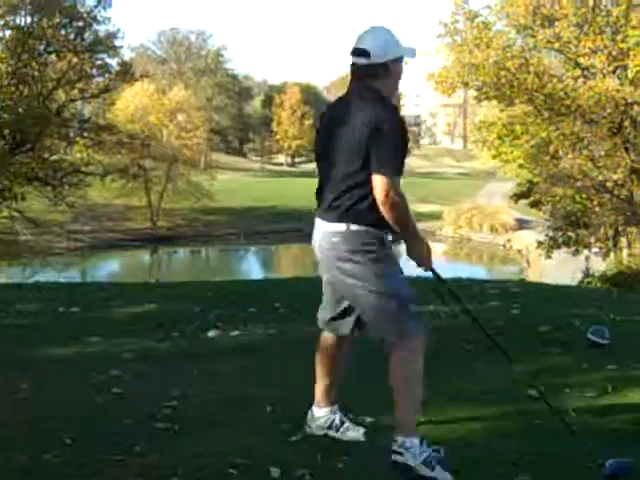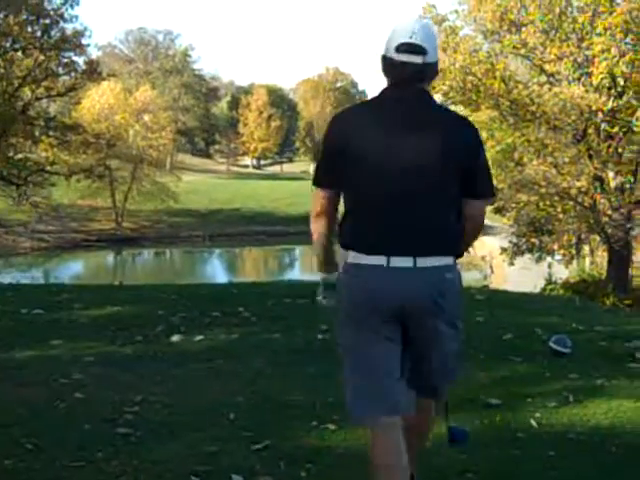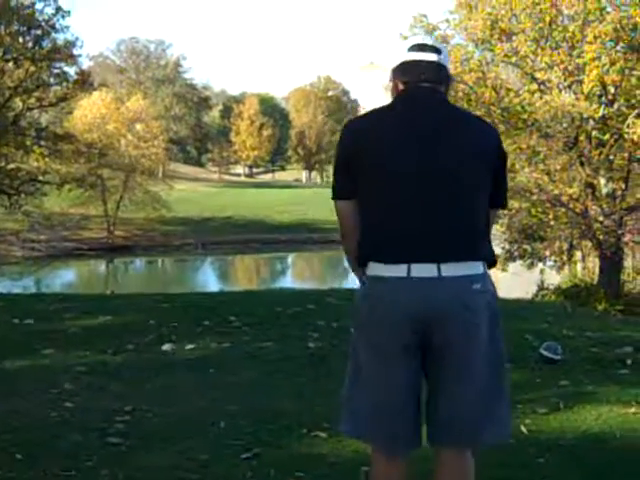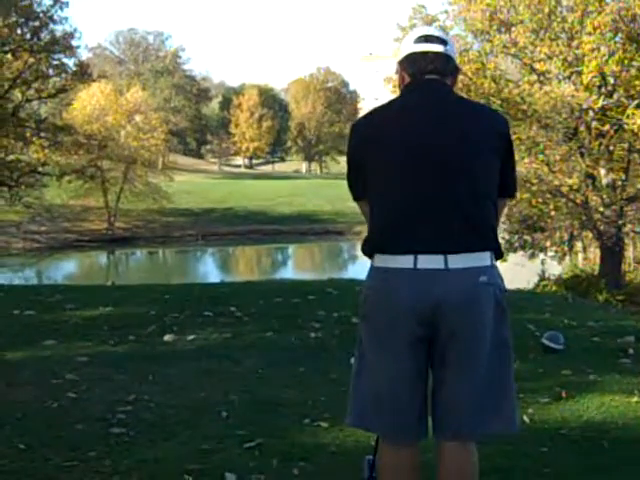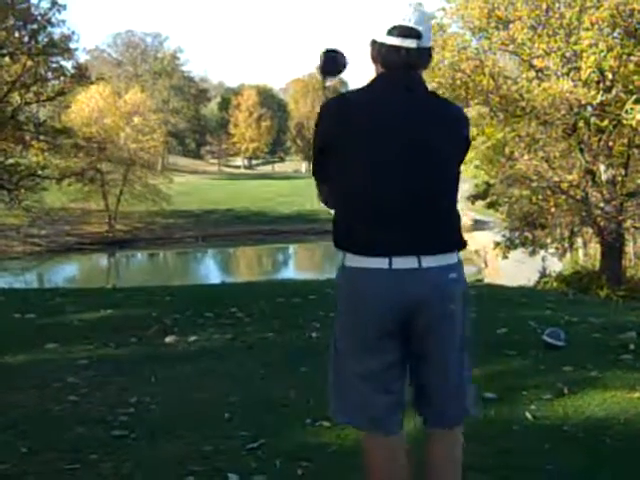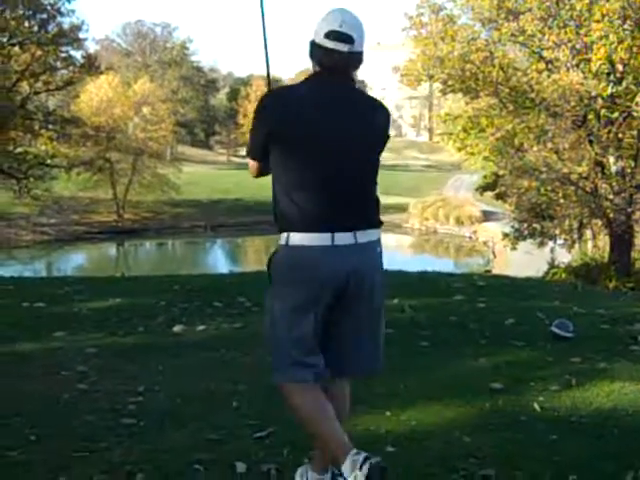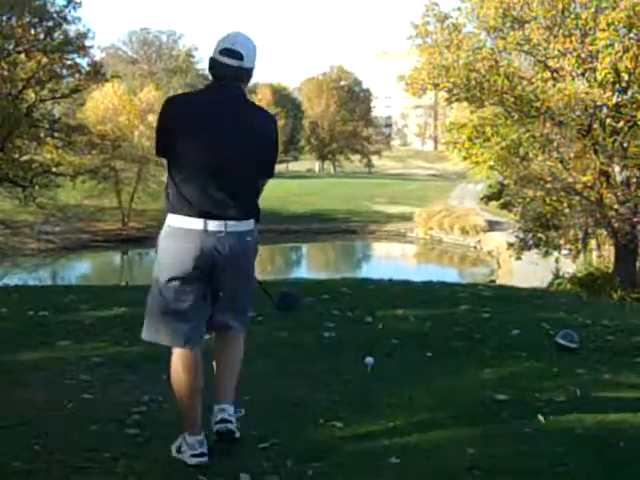
dt=0.7s
person 1, frame 1
left shoulder: (333, 112)
right shoulder: (386, 118)
right elbow: (385, 191)
right wrist: (413, 239)
left hip: (328, 232)
right hip: (361, 242)
left knee: (337, 326)
right knee: (407, 337)
left ankle: (323, 412)
person 1, frame 2
left shoulder: (347, 123)
right shoulder: (460, 131)
left elbow: (322, 210)
right elbow: (474, 217)
left wrist: (327, 268)
left hip: (365, 276)
right hip: (434, 276)
left knee: (382, 412)
right knee: (425, 391)
person 1, frame 3
left shoulder: (359, 131)
right shoulder: (483, 134)
left elbow: (350, 228)
right elbow: (487, 220)
left hip: (388, 289)
right hip: (464, 288)
left knee: (389, 441)
right knee: (456, 441)
person 1, frame 4
left shoulder: (367, 128)
right shoulder: (491, 124)
right elbow: (494, 211)
left hip: (395, 280)
right hip: (471, 279)
left knee: (396, 431)
right knee: (460, 431)
person 1, frame 5
left shoulder: (338, 112)
right shoulder: (453, 118)
left elbow: (326, 194)
left hip: (367, 277)
right hip: (439, 275)
left knee: (380, 420)
right knee: (444, 417)
person 1, frame 6
left shoulder: (280, 104)
right shoulder: (376, 114)
left elbow: (256, 168)
left hip: (304, 252)
right hip: (364, 251)
left knee: (296, 375)
right knee: (336, 372)
person 1, frame 7
left shoulder: (177, 109)
right shoulder: (263, 122)
left hip: (183, 232)
right hip: (237, 234)
left knee: (184, 339)
right knee: (229, 327)
left ankle: (193, 437)
right ankle: (226, 410)
